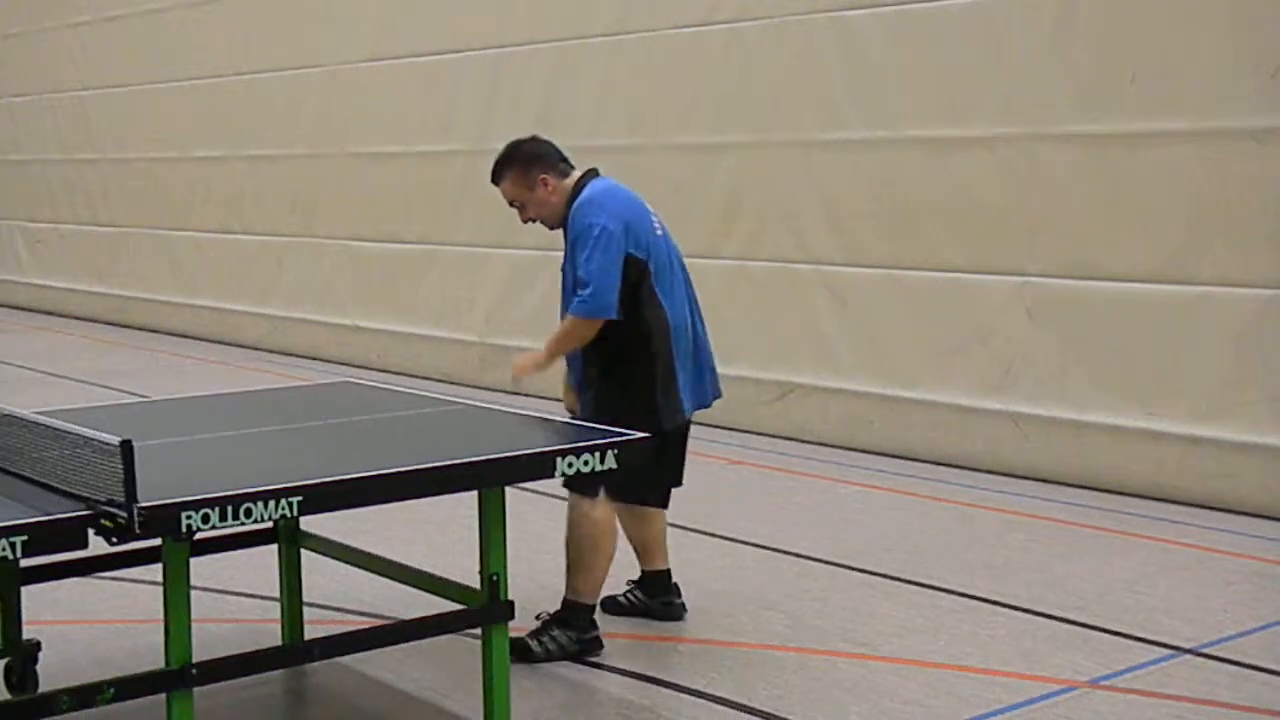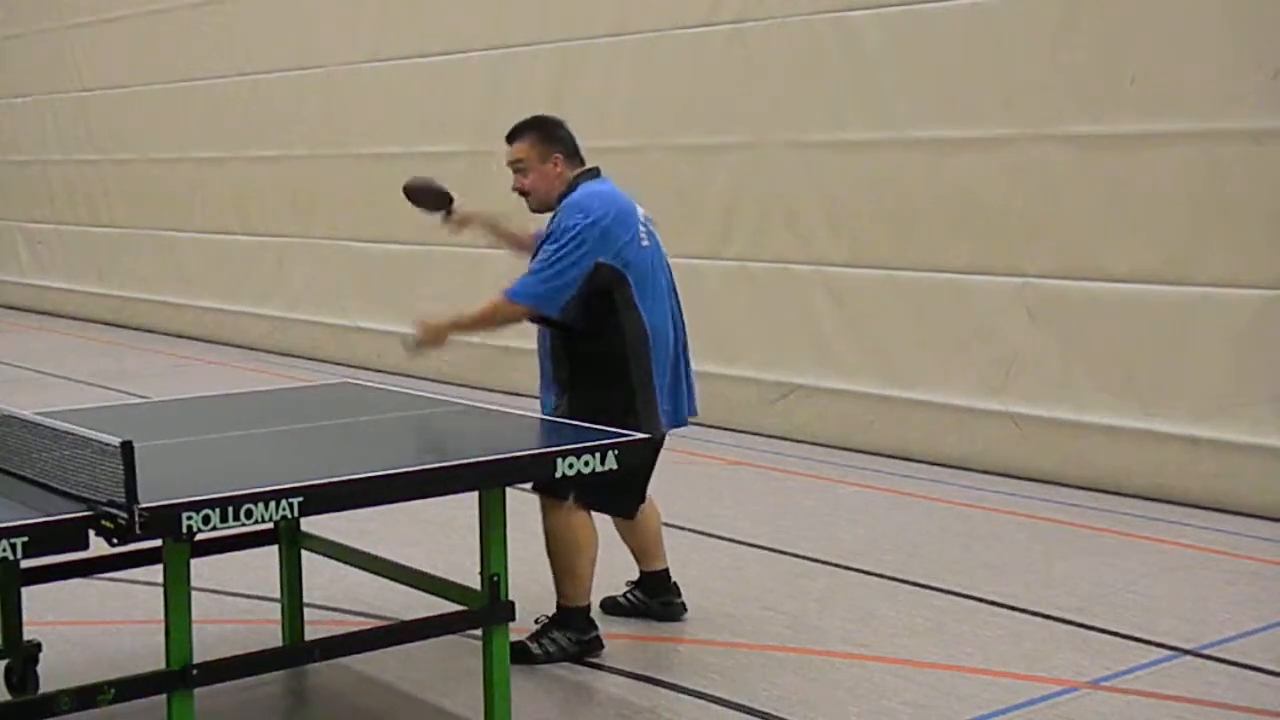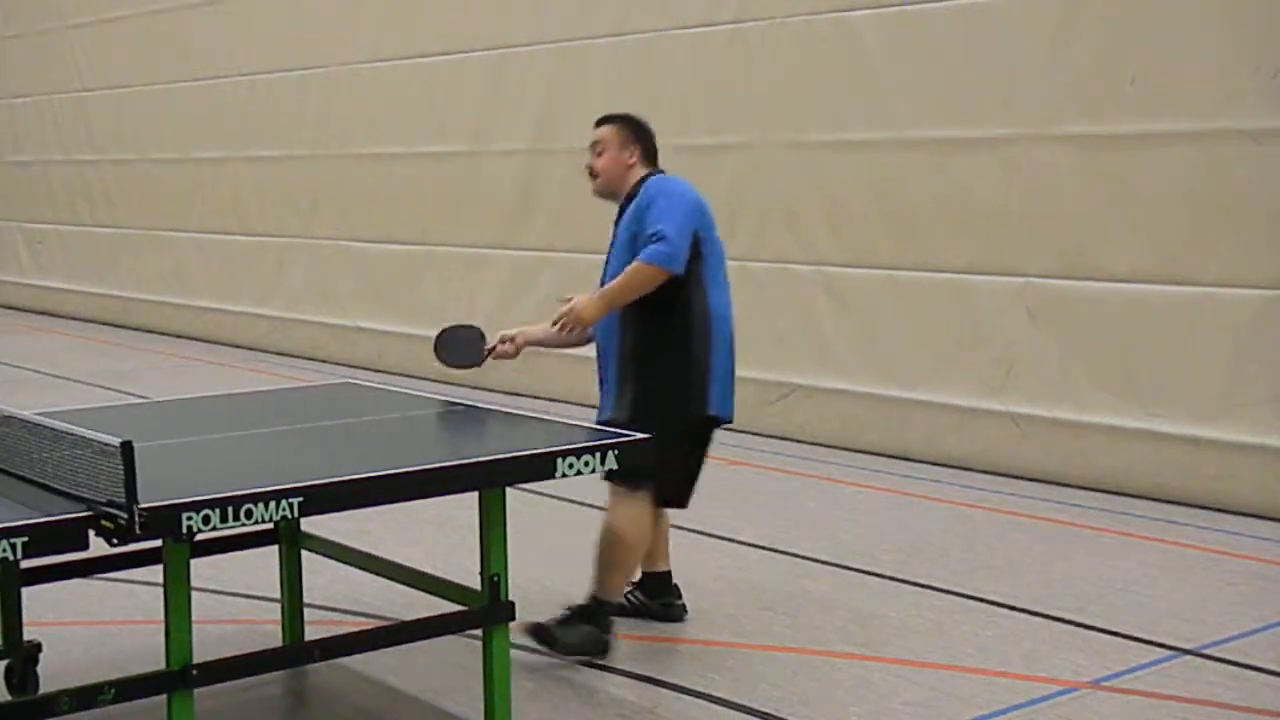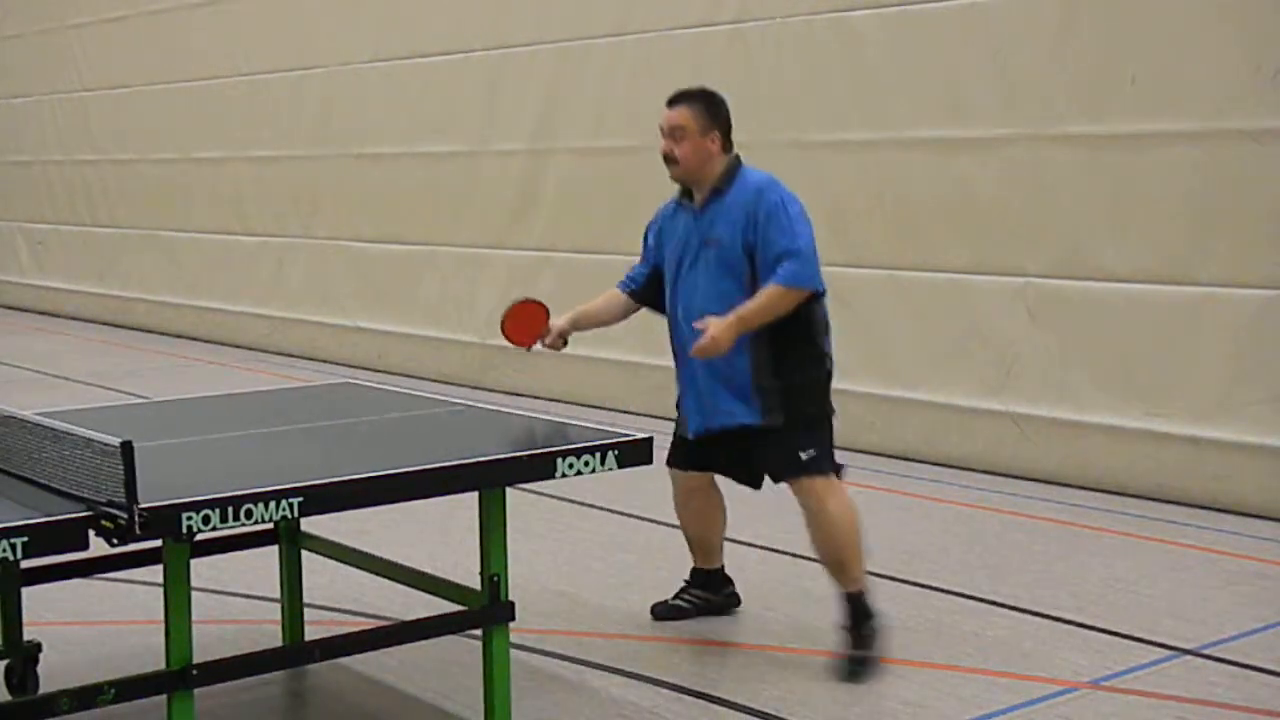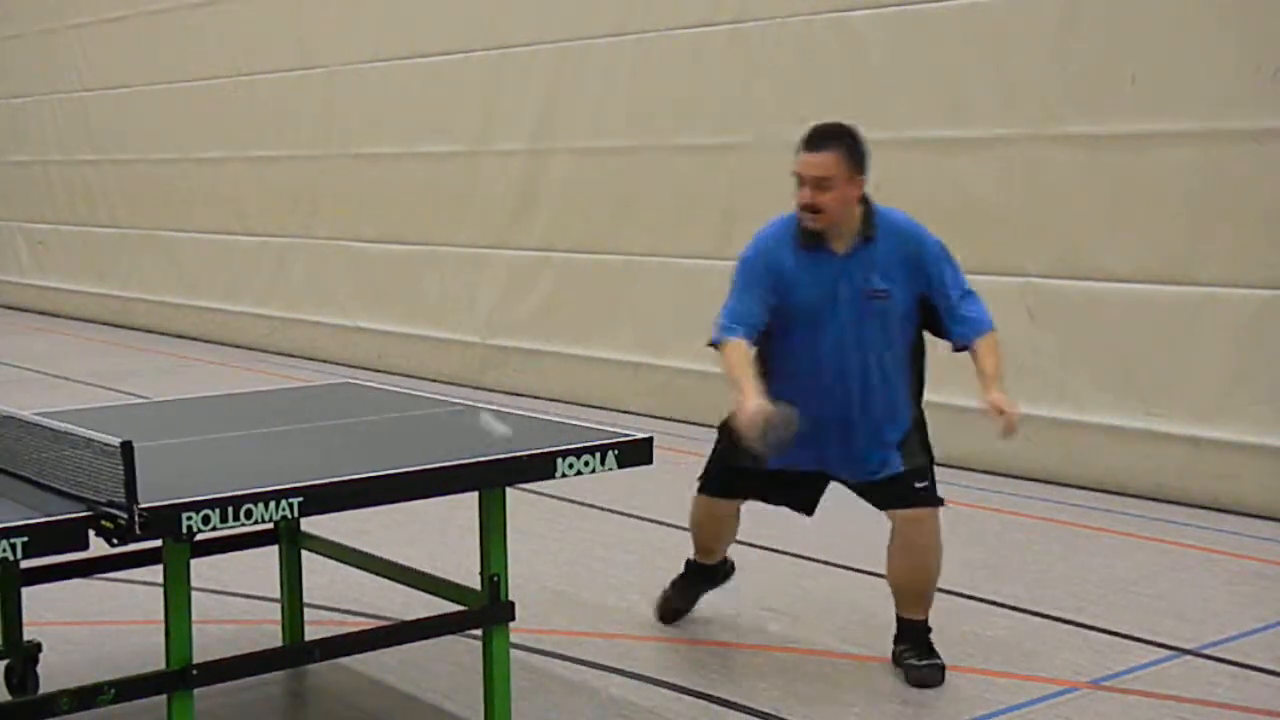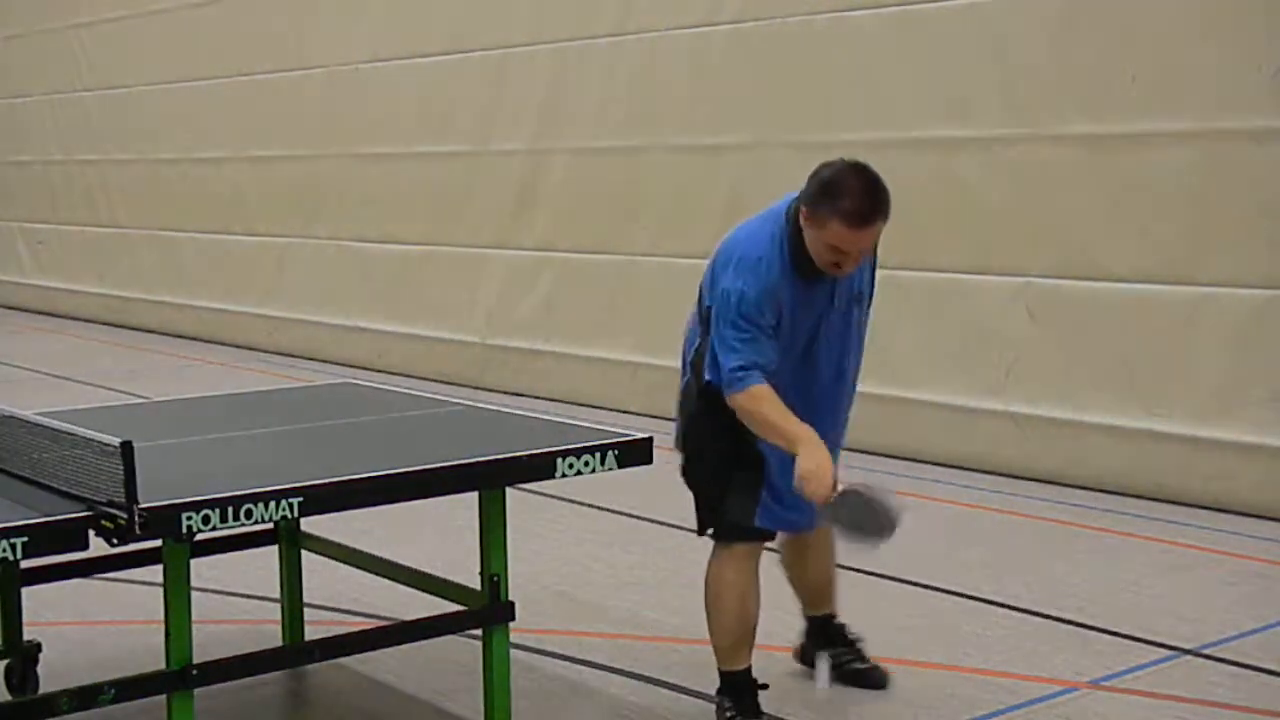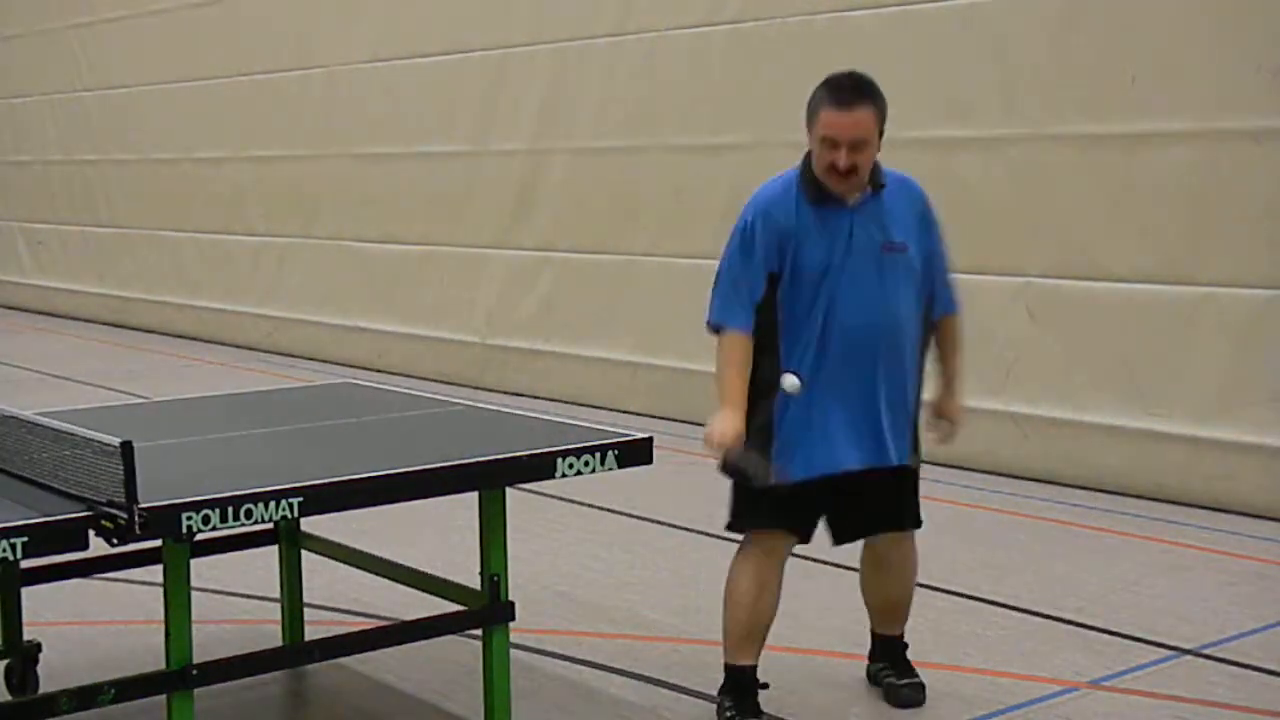
dt=0.7s
person 1, frame 1
left shoulder: (595, 210)
right shoulder: (604, 201)
left elbow: (593, 309)
left wrist: (543, 356)
right wrist: (576, 377)
left hip: (637, 378)
right hip: (656, 373)
left knee: (592, 489)
right knee: (636, 483)
left ankle: (577, 622)
right ankle: (657, 588)
person 1, frame 2
left shoulder: (587, 210)
right shoulder: (598, 202)
left elbow: (530, 298)
right elbow: (549, 261)
left wrist: (450, 326)
right wrist: (489, 224)
left hip: (611, 387)
right hip: (635, 380)
left knee: (562, 493)
right knee: (619, 489)
left ankle: (573, 624)
right ankle: (658, 588)
person 1, frame 3
left shoulder: (665, 193)
right shoulder: (632, 218)
left elbow: (664, 259)
right elbow: (592, 319)
left wrist: (601, 303)
right wrist: (525, 337)
left hip: (671, 378)
right hip: (640, 379)
left knee: (631, 486)
right knee: (632, 482)
left ankle: (594, 615)
right ankle: (657, 588)
person 1, frame 4
left shoulder: (763, 196)
right shoulder: (670, 218)
left elbow: (798, 275)
right elbow: (635, 290)
left wrist: (734, 324)
right wrist: (572, 321)
left hip: (780, 375)
right hip: (709, 381)
left knee: (815, 482)
right knee: (688, 472)
left ankle: (860, 616)
right ankle: (711, 583)
person 1, frame 5
left shoulder: (909, 243)
right shoulder: (770, 248)
left elbow: (968, 318)
right elbow: (736, 332)
left wrist: (992, 386)
right wrist: (748, 394)
left hip: (884, 418)
right hip: (778, 414)
left knee: (917, 514)
right knee: (715, 496)
left ankle: (912, 636)
right ankle: (706, 568)
person 1, frame 6
left shoulder: (853, 241)
right shoulder: (751, 266)
right elbow: (742, 383)
right wrist: (806, 447)
left hip: (807, 406)
right hip: (732, 412)
left knee: (809, 519)
right knee: (741, 539)
left ankle: (824, 634)
person 1, frame 7
left shoulder: (910, 202)
right shoulder: (768, 212)
left elbow: (941, 304)
right elbow: (736, 319)
left wrist: (948, 386)
right wrist: (730, 409)
left hip: (884, 417)
right hip: (793, 422)
left knee: (894, 536)
right knee: (765, 541)
left ankle: (888, 653)
